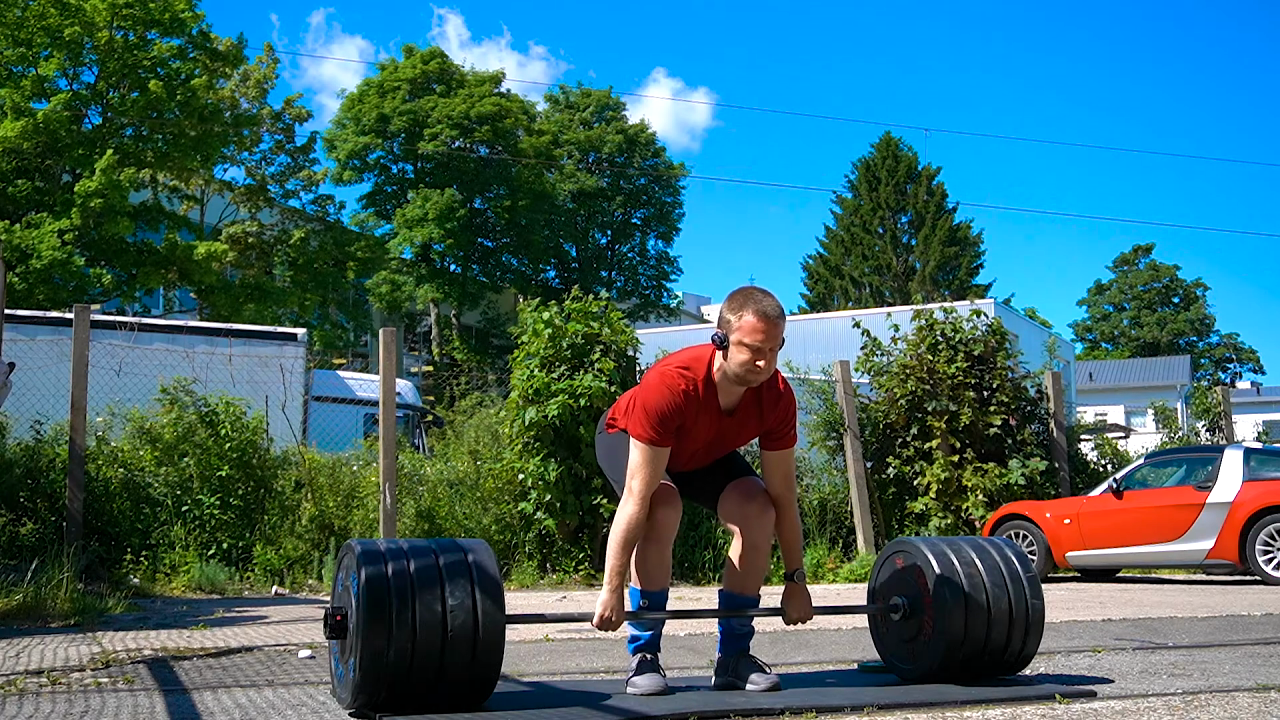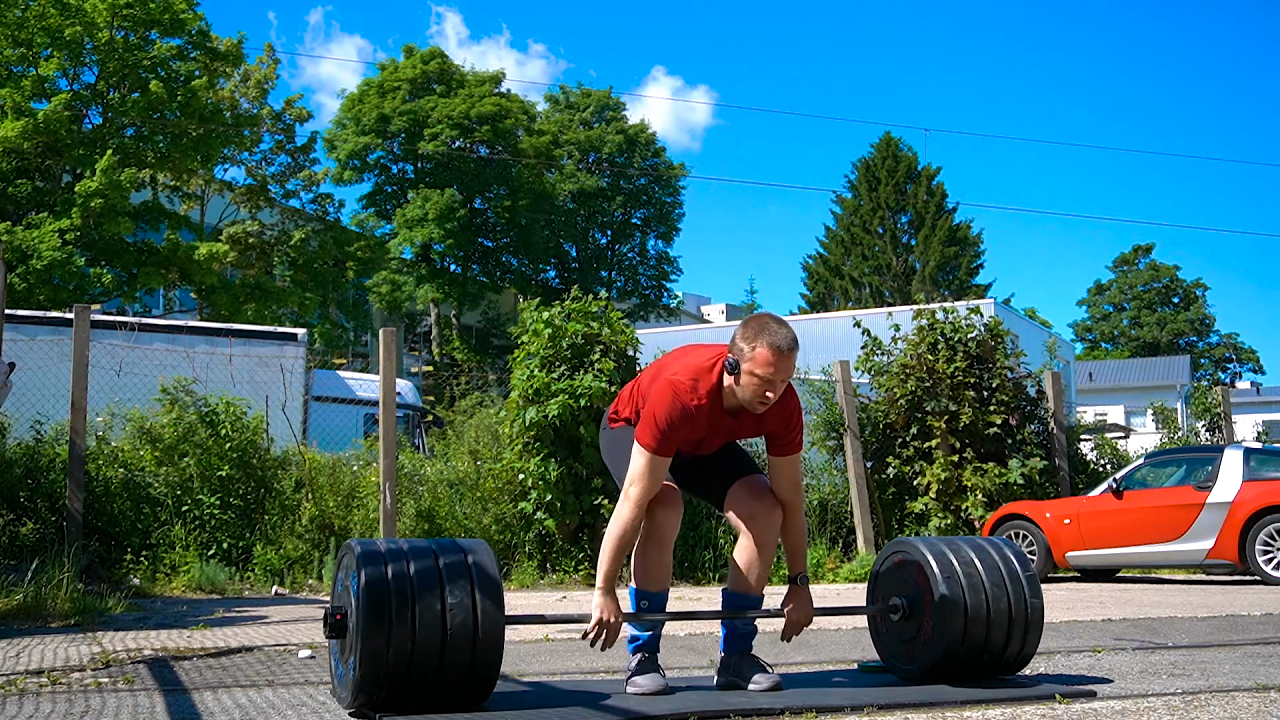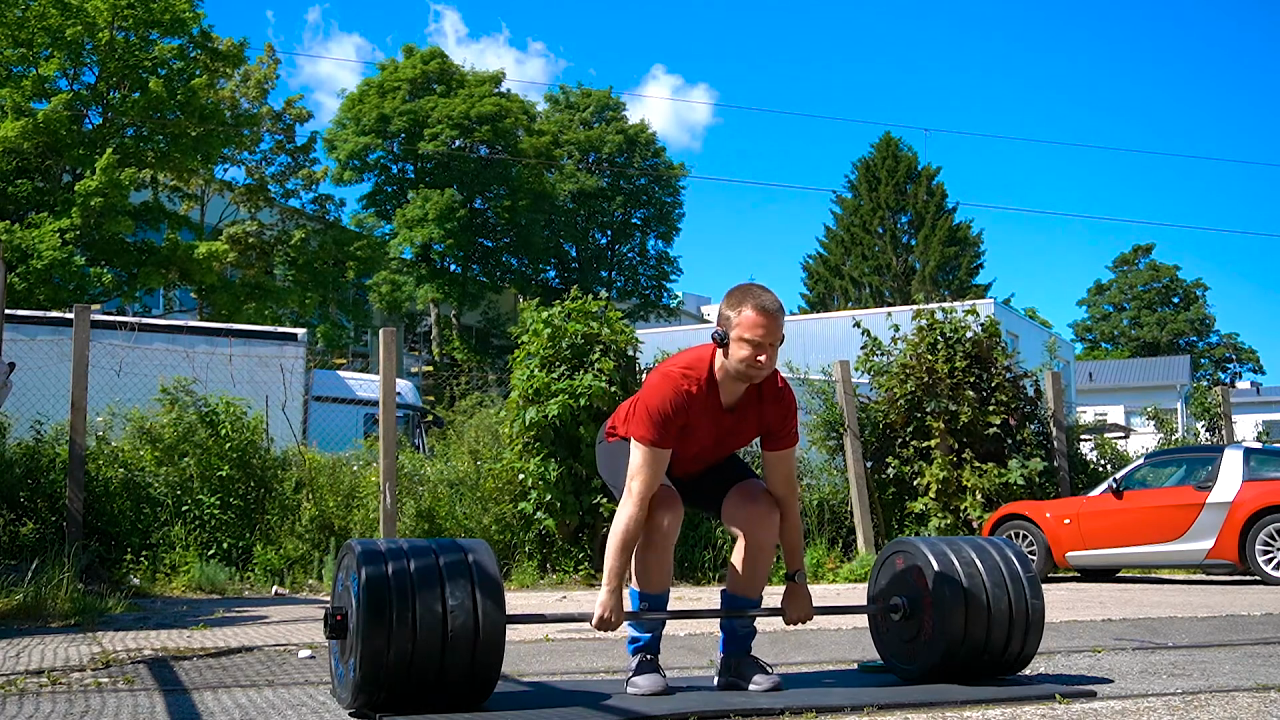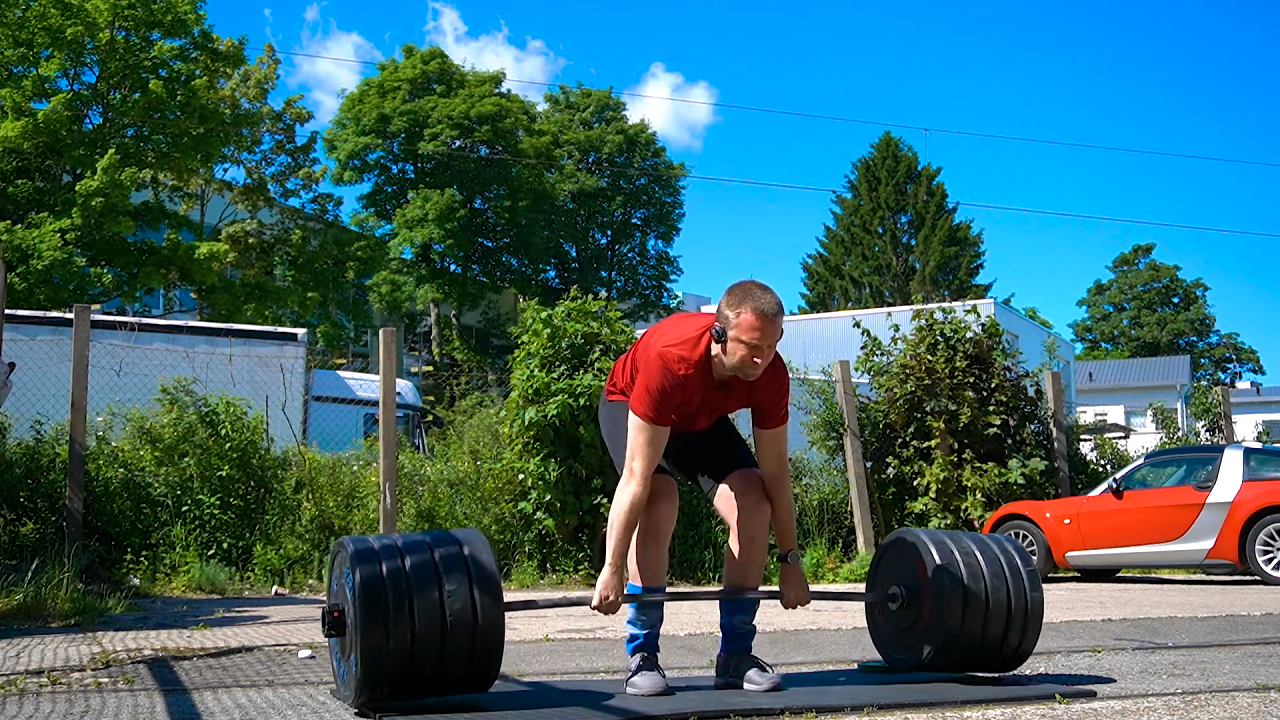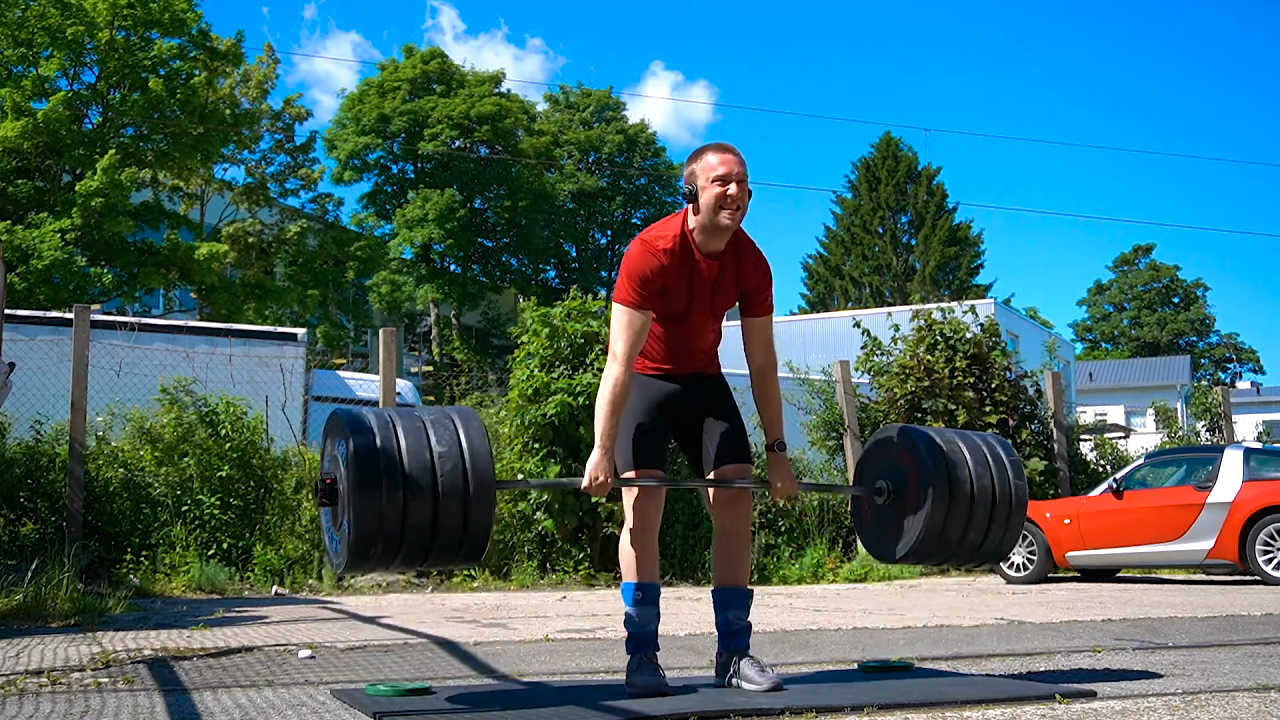
dt=1s
person 1, frame 1
left shoulder: (777, 396)
right shoulder: (670, 384)
left elbow: (783, 495)
right elbow: (637, 496)
left wrist: (795, 580)
right wrist: (612, 590)
left hip: (706, 452)
right hip: (627, 438)
left knee: (757, 515)
right knee: (663, 510)
left ankle: (733, 655)
right ankle: (643, 655)
person 1, frame 2
left shoulder: (783, 404)
right shoulder: (678, 393)
left elbow: (790, 499)
right elbow: (634, 500)
left wrist: (799, 584)
right wrist: (604, 592)
left hip: (708, 441)
right hip: (633, 427)
left knee: (765, 513)
right knee: (664, 506)
left ankle: (735, 654)
right ankle: (643, 654)
person 1, frame 3
left shoulder: (777, 396)
right shoulder: (672, 385)
left elbow: (785, 495)
right elbow: (637, 498)
left wrist: (796, 581)
right wrist: (610, 591)
left hip: (703, 460)
right hip: (627, 444)
left knee: (762, 516)
right knee: (664, 511)
left ankle: (735, 655)
right ankle: (643, 656)
person 1, frame 4
left shoulder: (771, 375)
right shoulder: (669, 361)
left elbow: (775, 473)
right elbow: (637, 478)
left wrist: (790, 562)
right wrist: (612, 569)
left hip: (702, 417)
right hip: (630, 404)
left knee: (753, 508)
right knee: (659, 505)
left ankle: (735, 654)
right ankle: (642, 655)
person 1, frame 5
left shoulder: (751, 261)
right shoulder: (652, 250)
left elbow: (762, 364)
right elbow: (621, 359)
left wrist: (777, 451)
right wrist: (602, 449)
left hip: (704, 378)
right hip: (644, 377)
left knee: (735, 501)
right knee: (643, 502)
left ankle: (733, 653)
right ankle: (641, 653)
